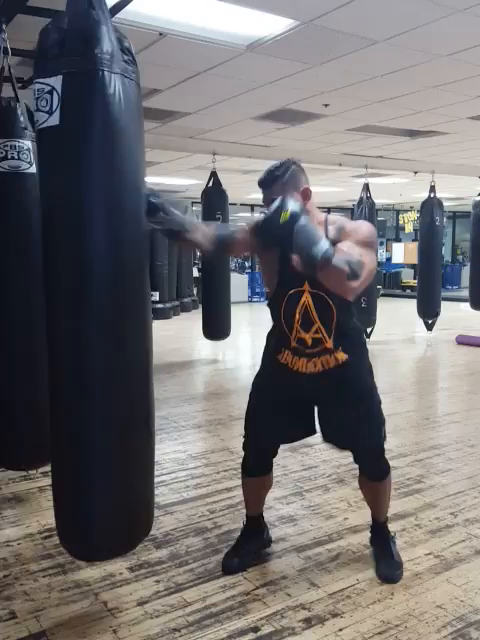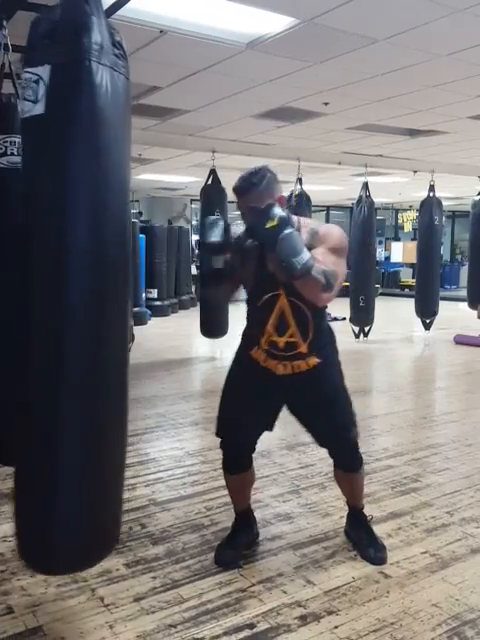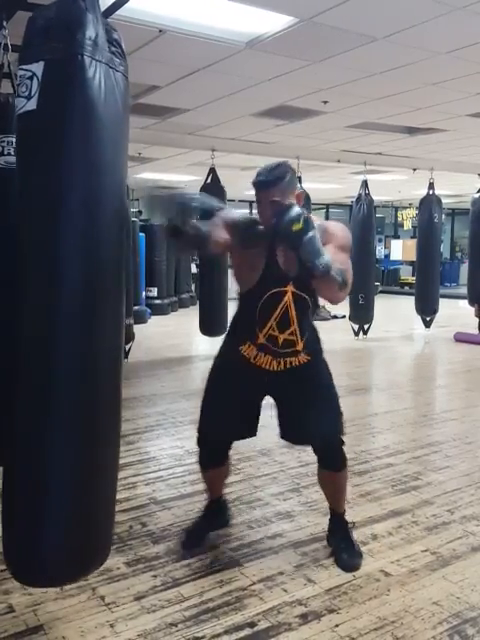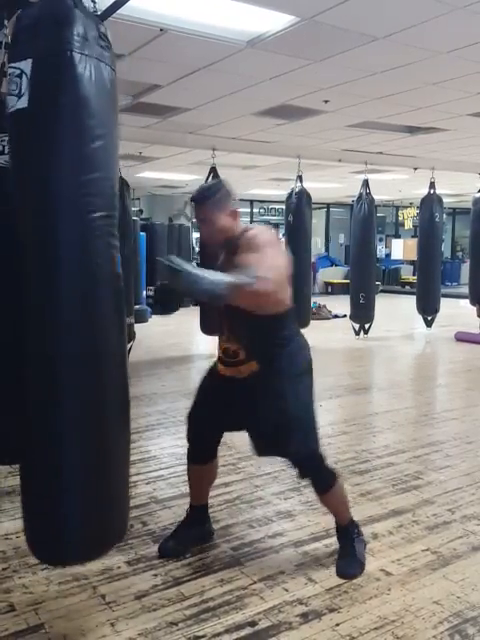
dt=0.5s
person 1, frame 1
left shoulder: (356, 231)
right shoulder: (265, 231)
left elbow: (349, 281)
right elbow: (211, 240)
left wrist: (302, 228)
right wrist: (172, 219)
left hip: (343, 360)
right hip: (281, 357)
left knee: (370, 452)
right knee: (257, 450)
left ankle: (381, 534)
right ankle: (254, 533)
person 1, frame 2
left shoulder: (325, 235)
right shoulder: (247, 241)
left elbow: (321, 292)
right elbow: (217, 295)
left wrist: (284, 237)
left hip: (311, 360)
right hip: (257, 361)
left knee: (344, 448)
right knee: (235, 445)
left ankle: (357, 521)
right ankle: (243, 526)
person 1, frame 3
left shoulder: (332, 234)
left elbow: (337, 293)
left hip: (300, 358)
right hip: (243, 356)
left knee: (330, 446)
right knee: (212, 440)
left ankle: (338, 527)
right ankle: (215, 509)
person 1, frame 4
left shoulder: (259, 241)
right shoulder: (230, 248)
left elbow: (259, 290)
right elbow: (221, 292)
left wrist: (189, 277)
right wrist: (187, 280)
left hip: (279, 366)
right hip: (236, 364)
left knee: (306, 458)
right knee: (201, 435)
left ankle: (349, 533)
right ankle: (197, 522)
